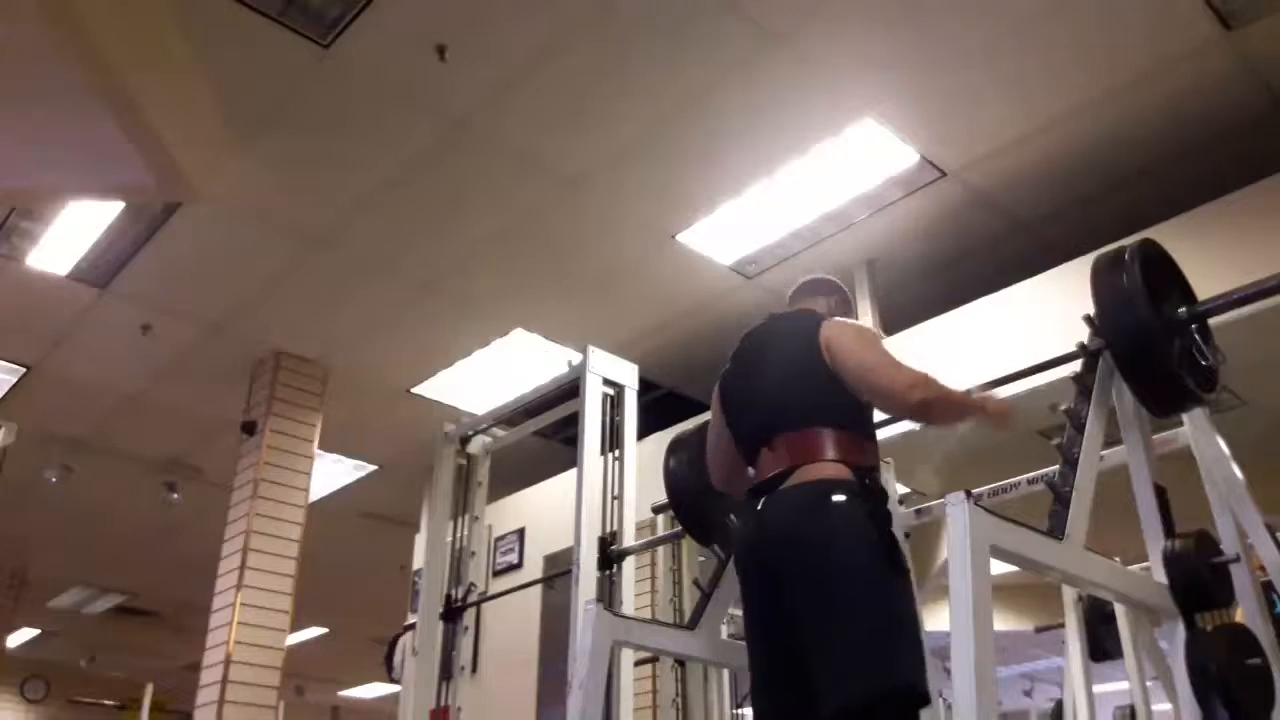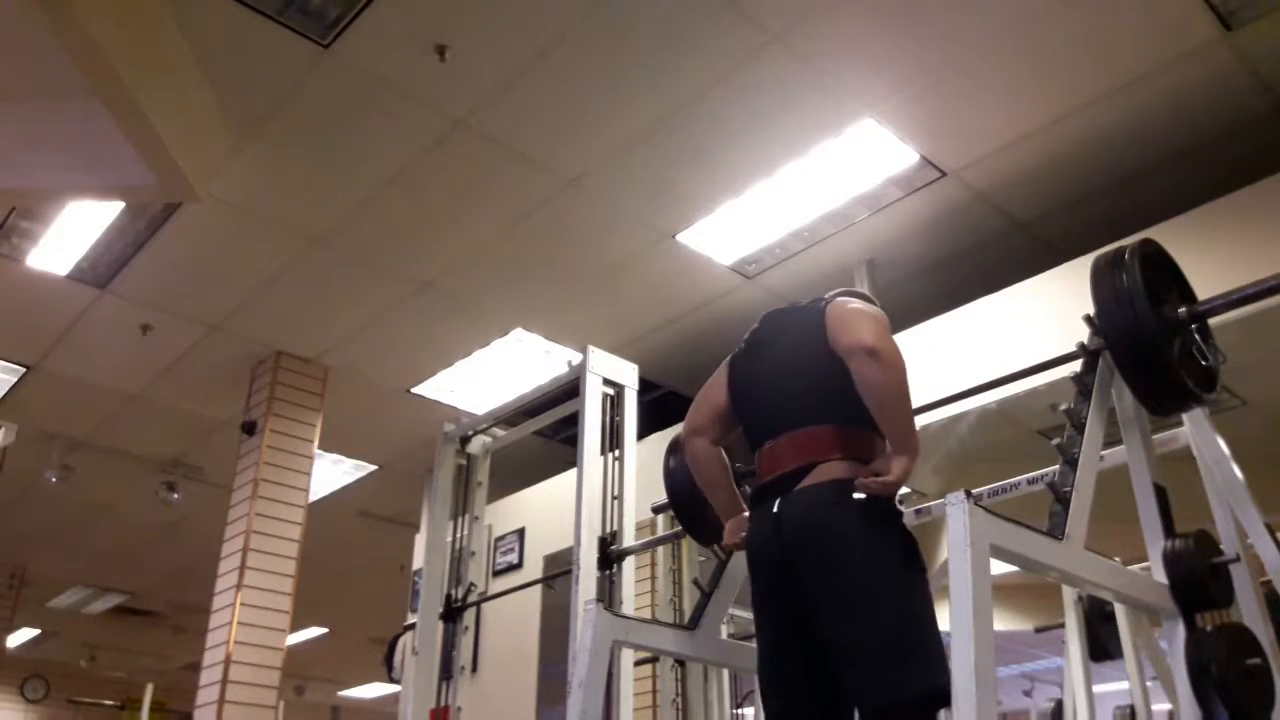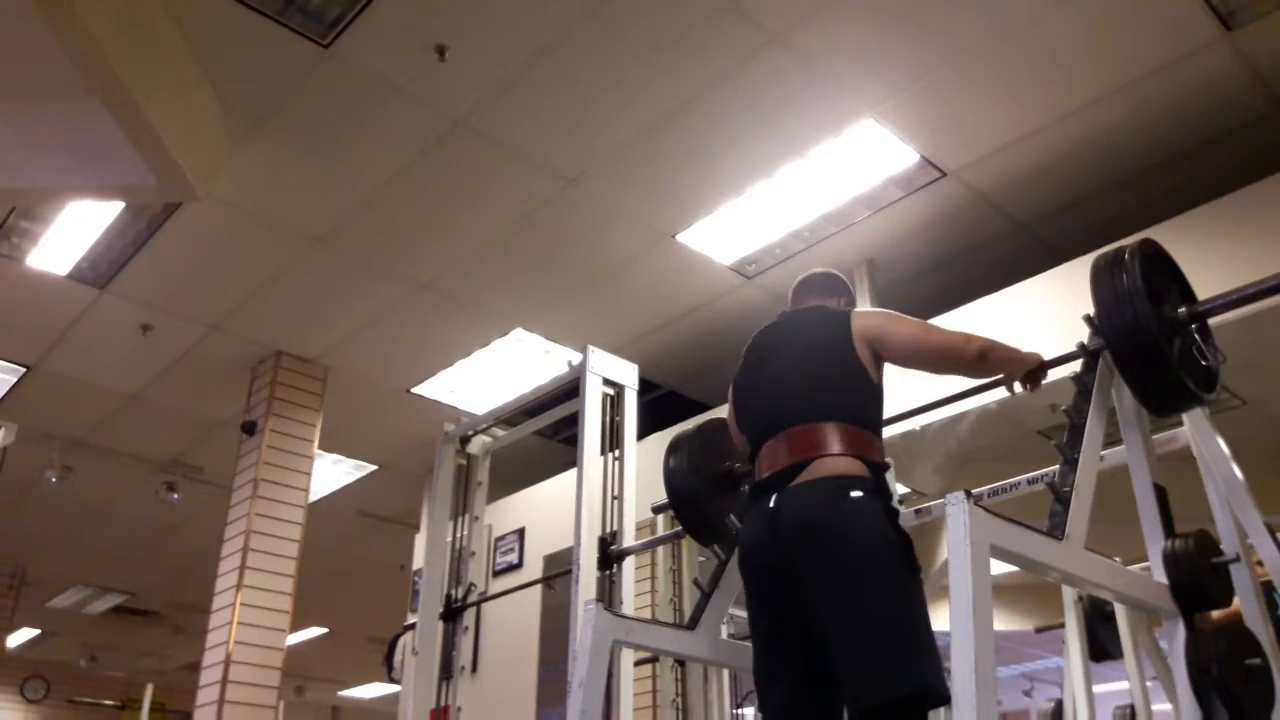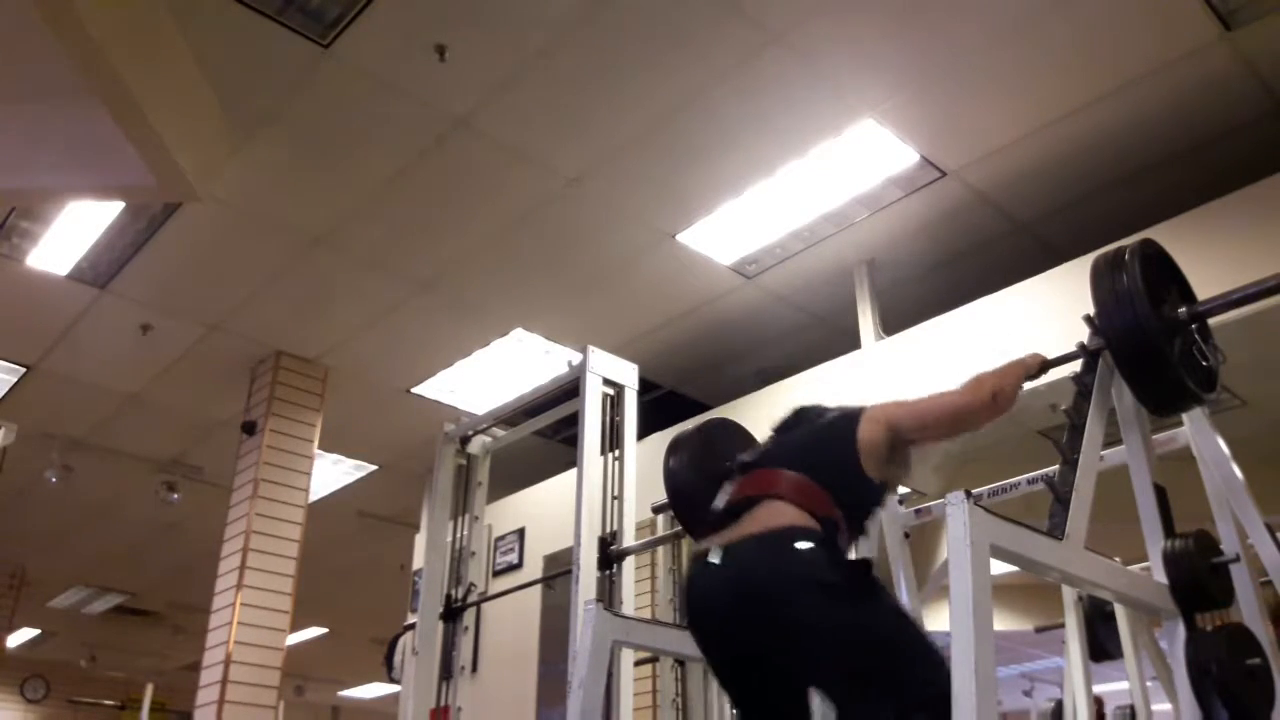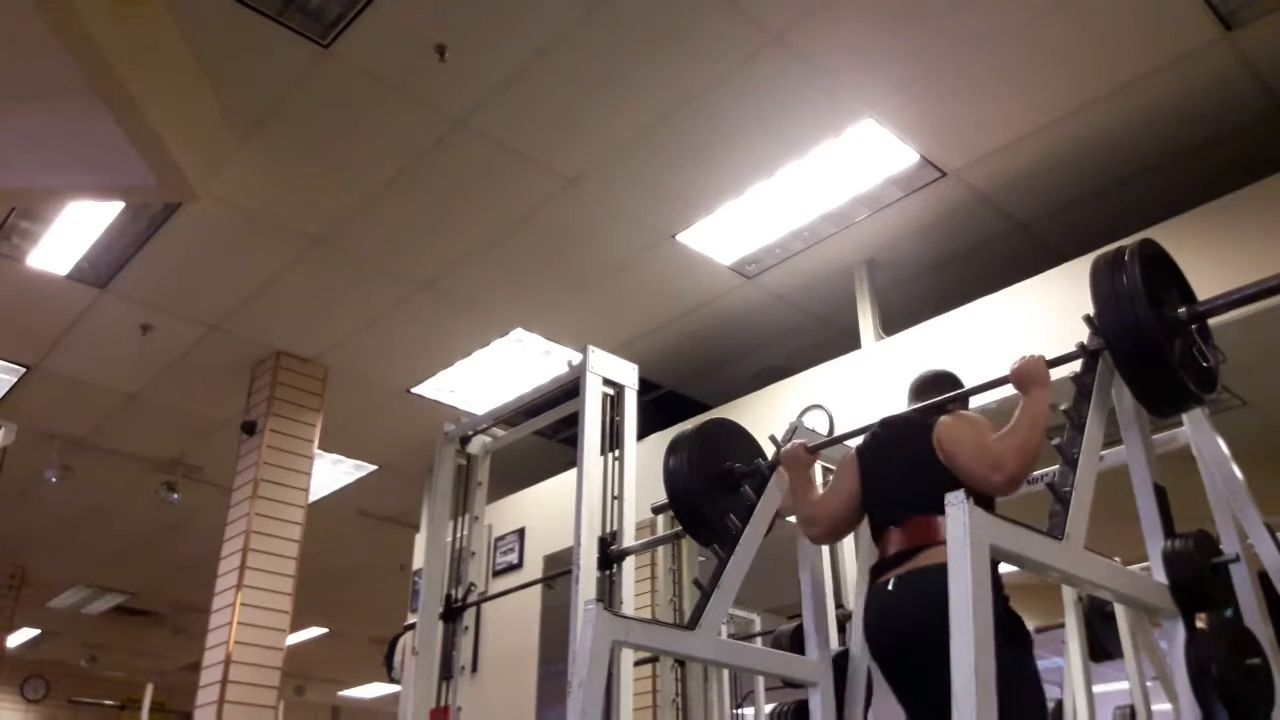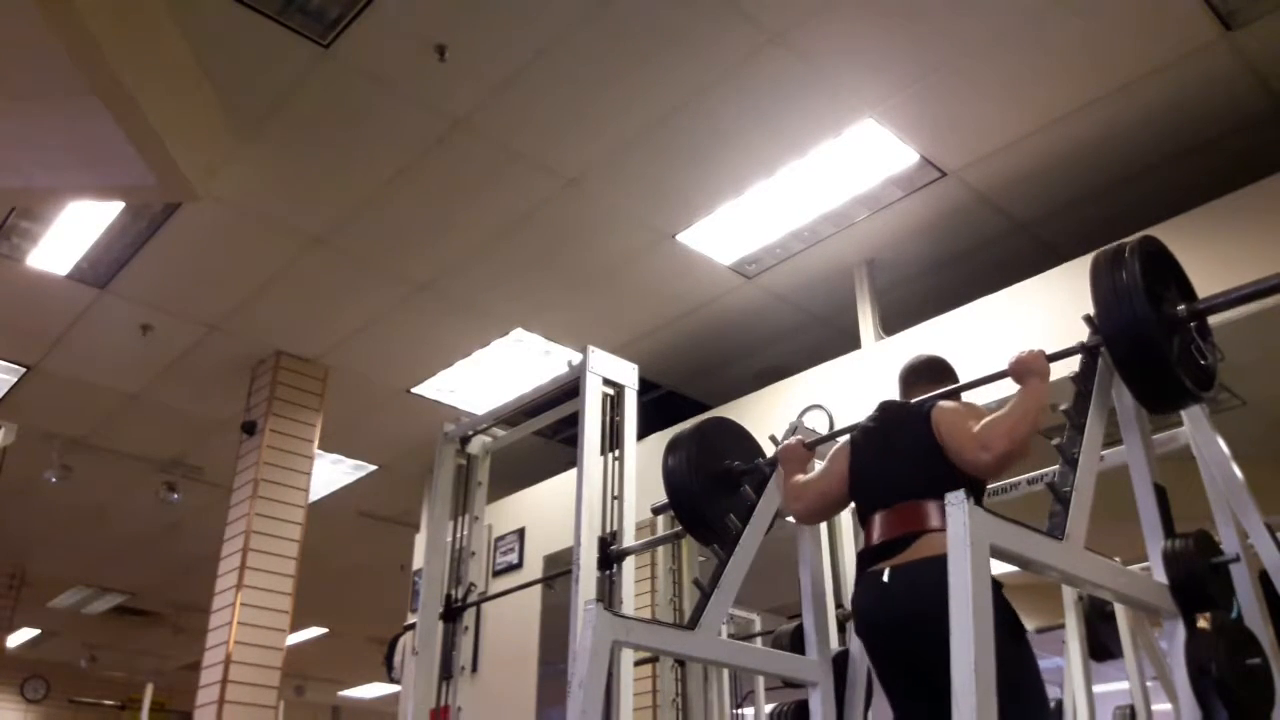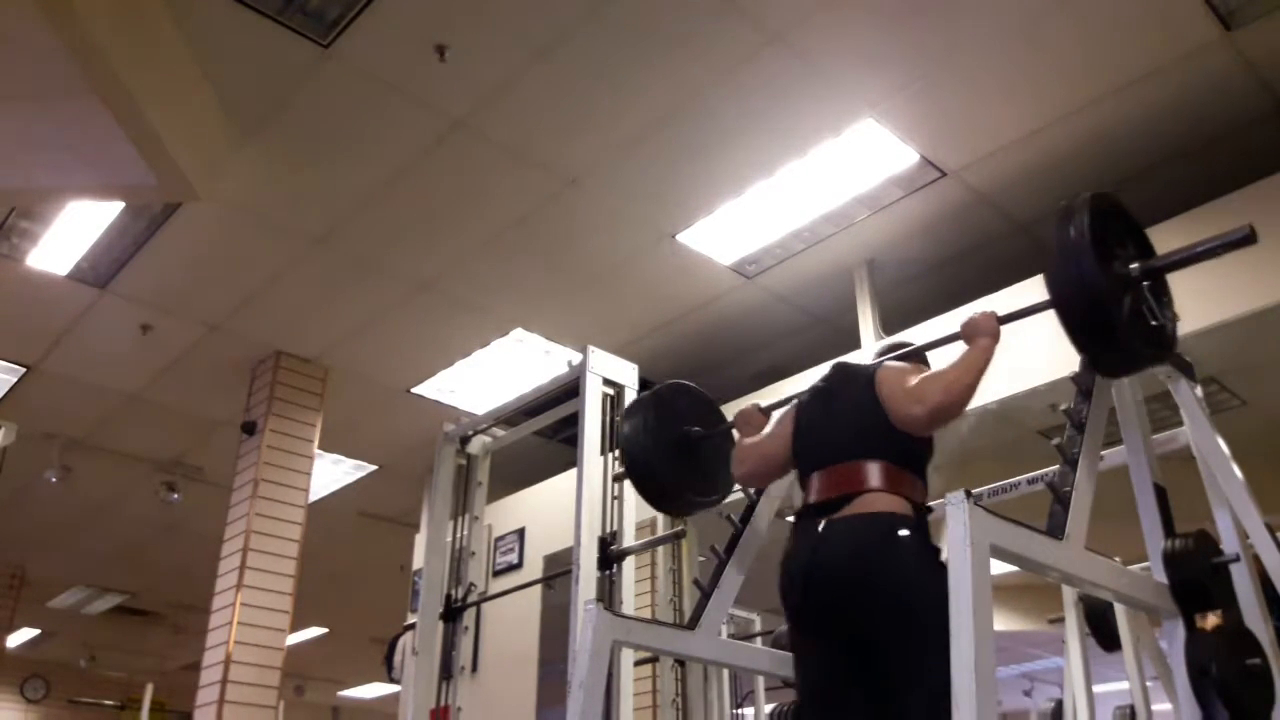
dt=0.7s
person 1, frame 1
left shoulder: (736, 368)
right shoulder: (835, 334)
left elbow: (721, 470)
right elbow: (912, 396)
right wrist: (980, 406)
left hip: (759, 531)
right hip: (830, 512)
person 1, frame 2
left shoulder: (749, 353)
right shoulder: (850, 311)
left elbow: (698, 434)
right elbow: (869, 349)
left wrist: (734, 515)
right wrist: (904, 450)
left hip: (772, 528)
right hip: (842, 511)
person 1, frame 3
left shoulder: (747, 365)
right shoulder: (856, 326)
right elbow: (968, 352)
right wrist: (1021, 363)
left hip: (762, 526)
right hip: (839, 508)
person 1, frame 4
left shoulder: (795, 433)
right shoulder: (876, 426)
right elbow: (977, 399)
right wrist: (1026, 365)
left hip: (708, 580)
right hip: (785, 567)
person 1, frame 5
left shoulder: (867, 451)
right shoulder: (956, 428)
left elbow: (820, 525)
right elbow: (1002, 470)
left wrist: (799, 471)
right wrist: (1035, 390)
left hip: (885, 610)
right hip: (949, 594)
person 1, frame 6
left shoulder: (859, 441)
right shoulder: (951, 415)
left elbow: (803, 504)
right elbow: (992, 451)
left wrist: (794, 465)
right wrist: (1033, 382)
left hip: (876, 601)
right hip: (942, 586)
person 1, frame 7
left shoulder: (810, 403)
right shoulder: (900, 376)
left elbow: (747, 468)
right elbow: (927, 406)
left wrist: (750, 430)
right wrist: (982, 342)
left hip: (807, 560)
right hip: (881, 546)
